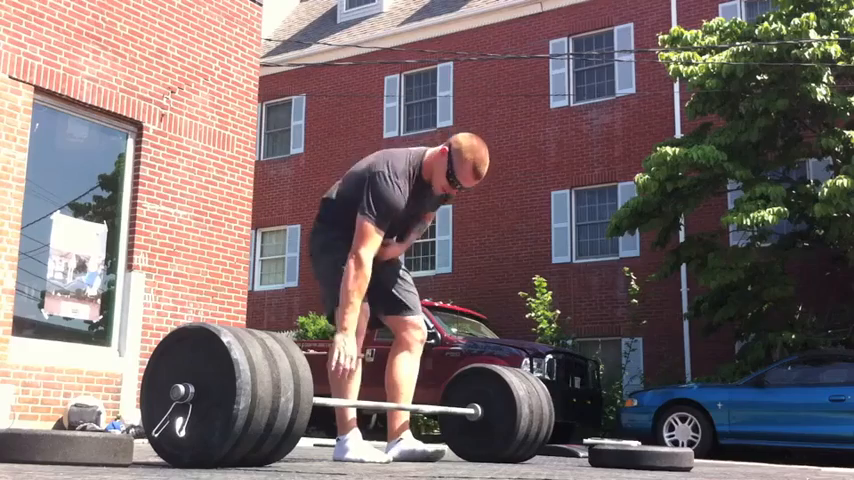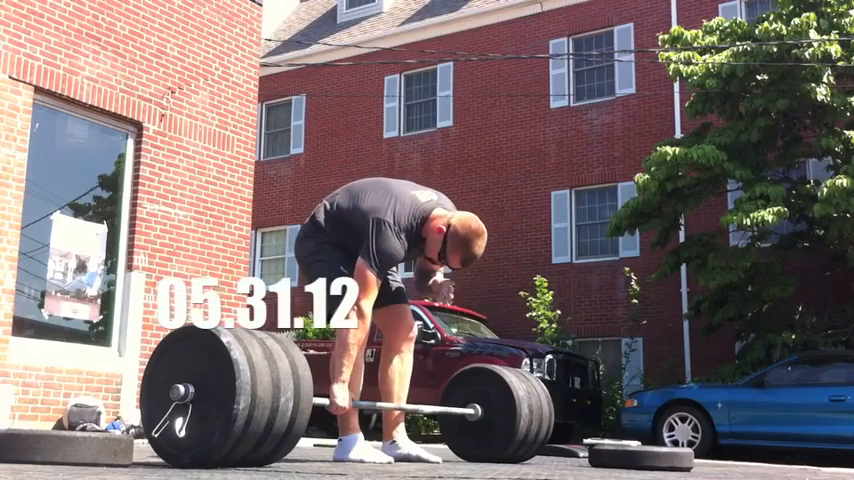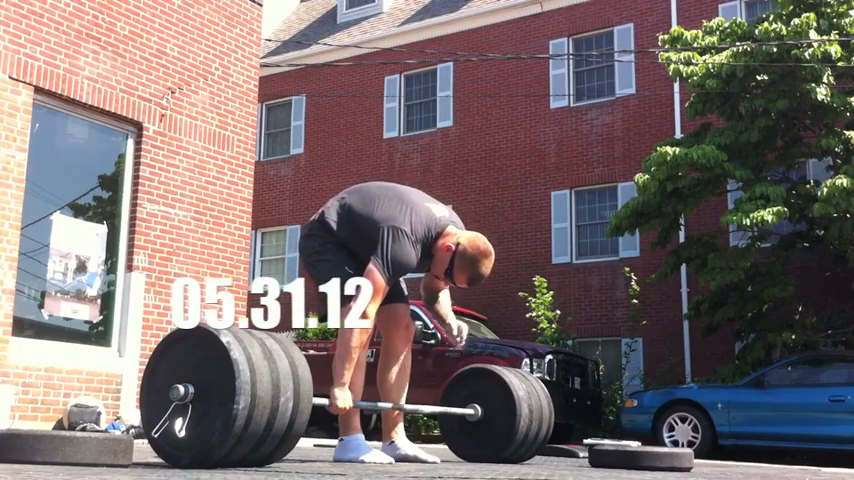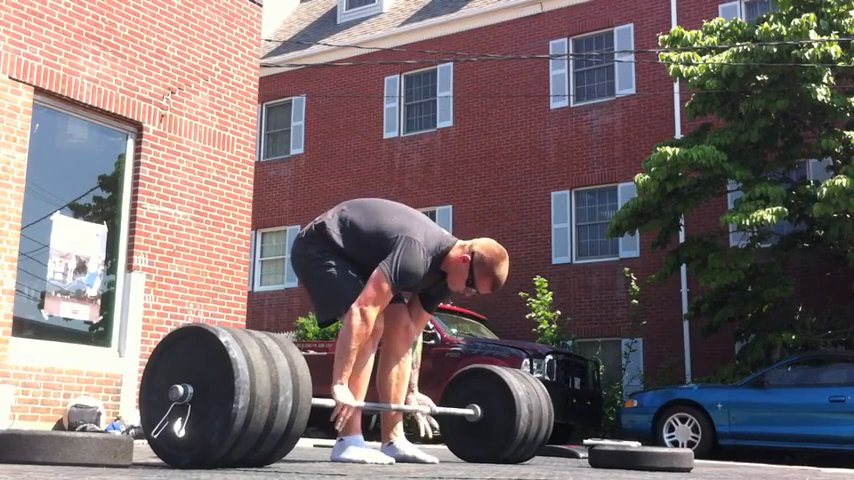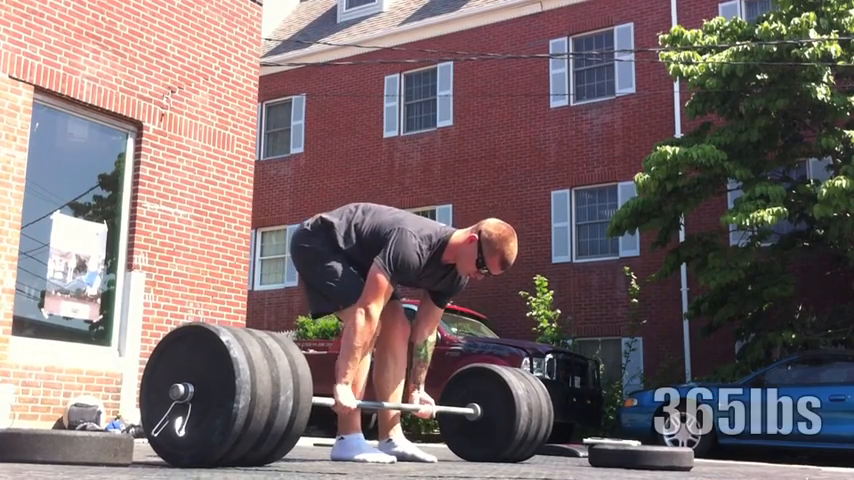
dt=1s
person 1, frame 1
left shoulder: (447, 179)
right shoulder: (392, 179)
right elbow: (360, 259)
left wrist: (401, 243)
right wrist: (345, 331)
left hip: (384, 243)
right hip: (336, 239)
left knee: (413, 331)
right knee: (357, 319)
left ankle: (399, 439)
right ankle: (348, 440)
person 1, frame 2
left shoulder: (451, 220)
right shoulder: (391, 232)
left elbow: (422, 280)
right elbow: (360, 308)
left wrist: (437, 284)
right wrist: (339, 383)
left hip: (362, 246)
right hip: (323, 242)
left knee: (404, 331)
right knee: (353, 321)
left ankle: (395, 440)
right ankle: (349, 441)
person 1, frame 3
left shoulder: (457, 237)
right shoulder: (403, 242)
left elbow: (434, 292)
right elbow: (361, 311)
left wrist: (449, 320)
right wrist: (340, 386)
left hip: (366, 246)
right hip: (327, 241)
left knee: (403, 330)
right knee: (360, 323)
left ankle: (394, 440)
right ankle: (350, 441)
person 1, frame 4
left shoulder: (445, 275)
right shoulder: (415, 255)
left elbow: (413, 332)
right elbow: (361, 313)
left wrist: (411, 392)
right wrist: (339, 384)
left hip: (358, 257)
right hip: (319, 248)
left knee: (402, 330)
right knee: (372, 325)
left ankle: (393, 441)
right ankle: (348, 442)
person 1, frame 5
left shoulder: (453, 274)
right shoulder: (410, 246)
left elbow: (424, 332)
right elbow: (366, 311)
left wrist: (416, 390)
right wrist: (343, 385)
left hip: (356, 252)
right hip: (319, 242)
left knee: (398, 331)
right knee: (364, 325)
left ankle: (391, 438)
right ankle: (347, 440)
